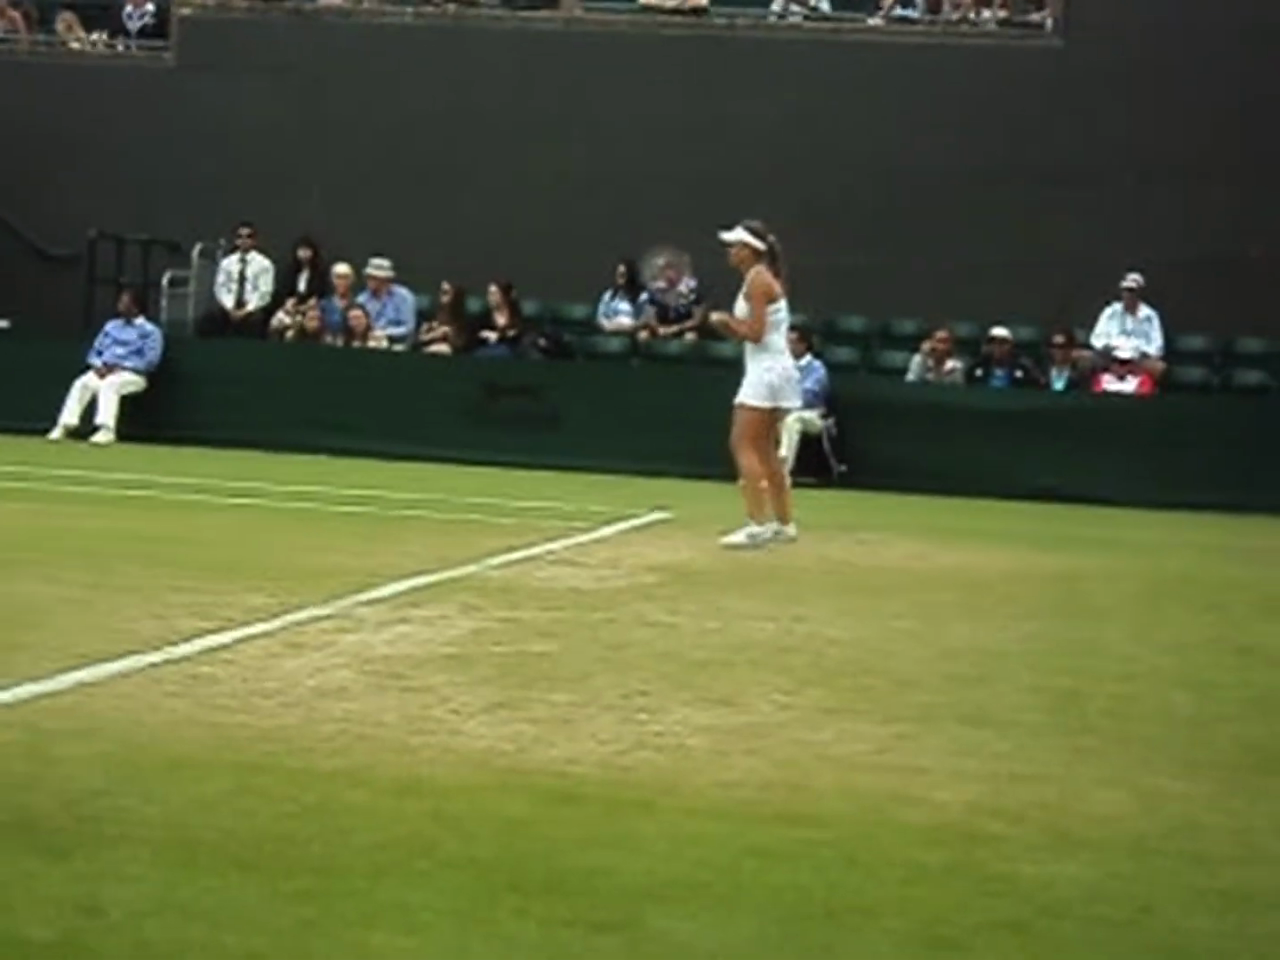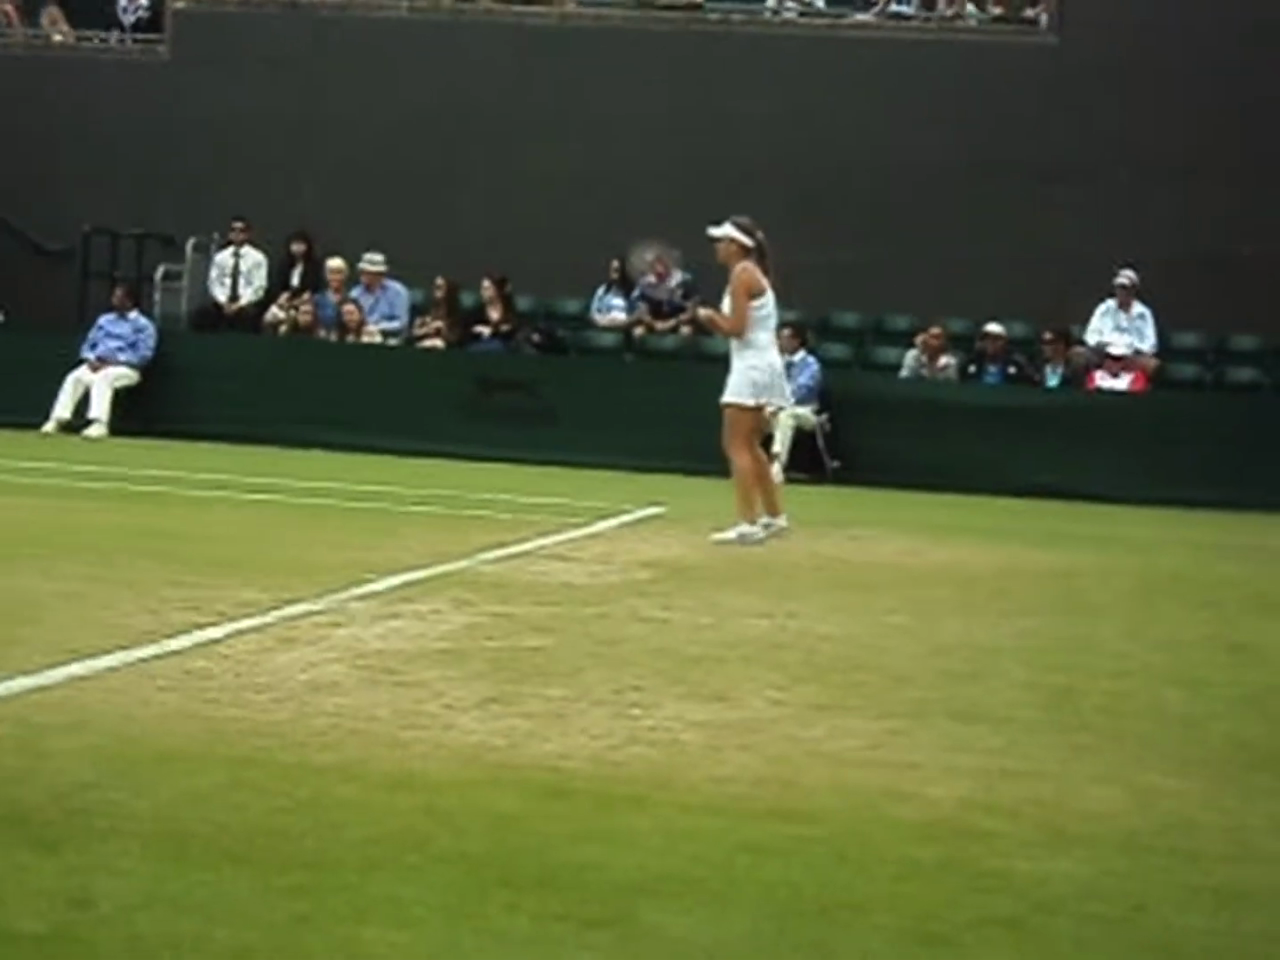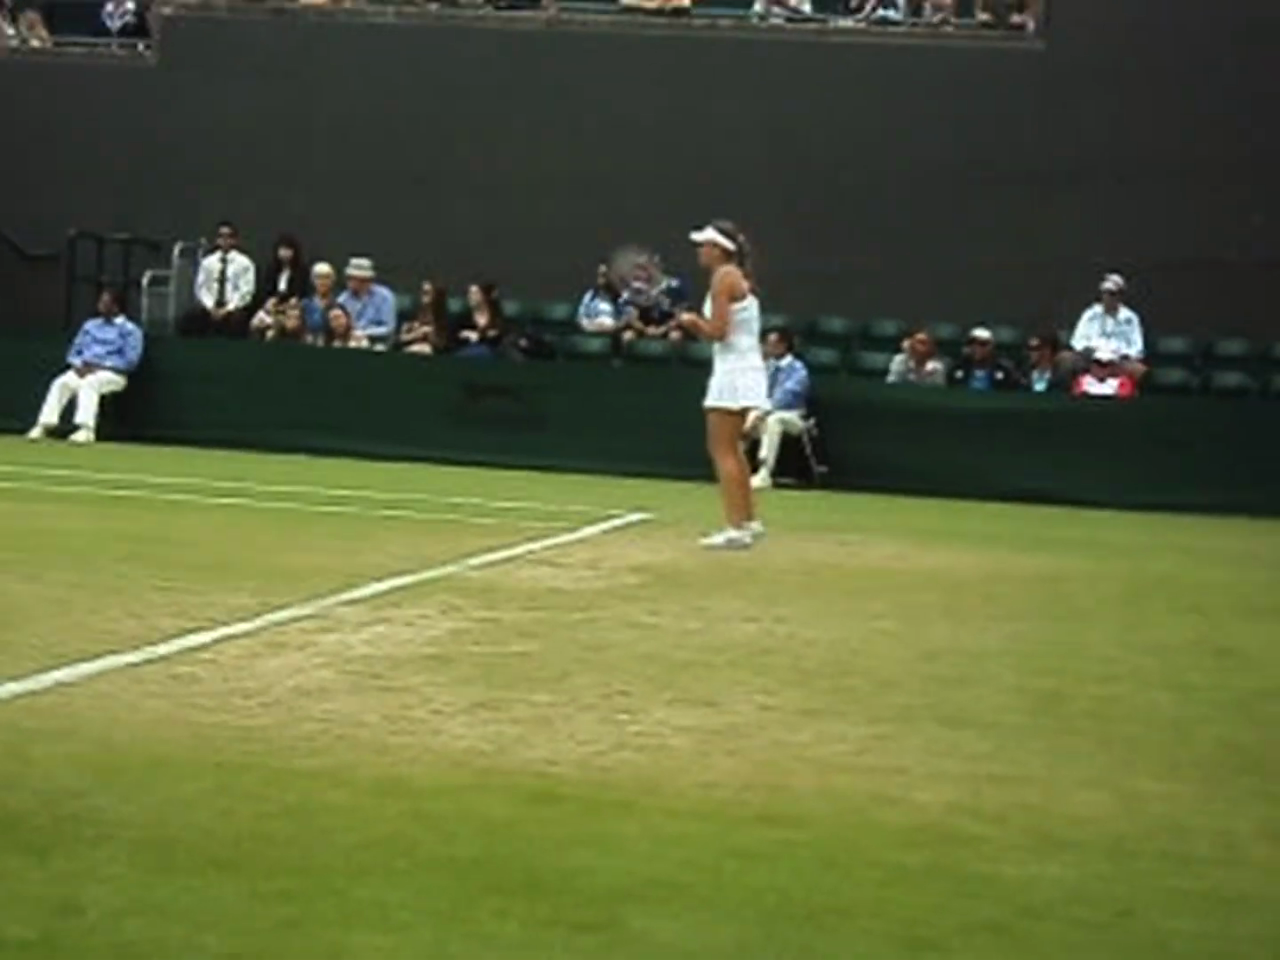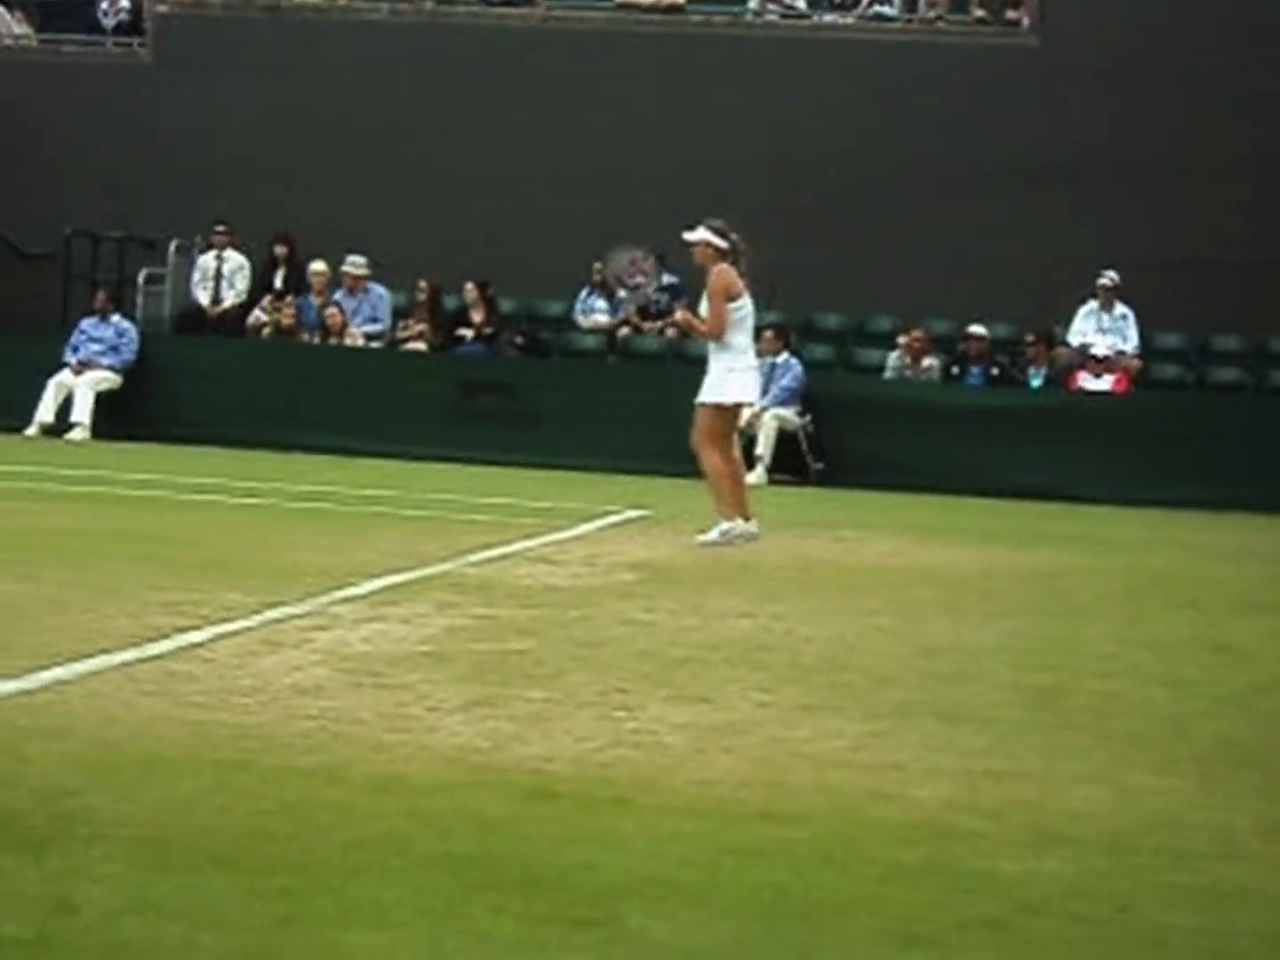
dt=0.2s
person 1, frame 1
left shoulder: (757, 278)
right shoulder: (760, 278)
left elbow: (755, 333)
left wrist: (725, 321)
right wrist: (728, 325)
left hip: (767, 372)
right hip: (770, 372)
left knee: (742, 444)
right knee: (764, 450)
left ankle: (758, 524)
right ankle: (782, 523)
person 1, frame 2
left shoulder: (741, 273)
right shoulder: (752, 273)
left elbow: (736, 329)
left wrist: (710, 317)
right wrist: (714, 321)
left hip: (752, 368)
right hip: (759, 366)
left knee: (736, 444)
right knee: (748, 444)
left ankle: (749, 524)
right ankle: (773, 516)
person 1, frame 3
left shoulder: (723, 277)
right shoulder: (736, 277)
left elbow: (718, 332)
left wrist: (693, 321)
right wrist: (695, 325)
left hip: (734, 371)
right hip: (741, 370)
left knee: (721, 449)
right knee: (730, 449)
left ankle: (736, 530)
right ankle: (748, 521)
person 1, frame 4
left shoulder: (718, 276)
right shoulder: (730, 276)
left elbow: (715, 331)
left wrist: (688, 321)
right wrist: (691, 324)
left hip: (729, 371)
right hip: (734, 369)
left knee: (703, 442)
right knee: (723, 446)
left ankle: (729, 521)
right ankle: (744, 520)
